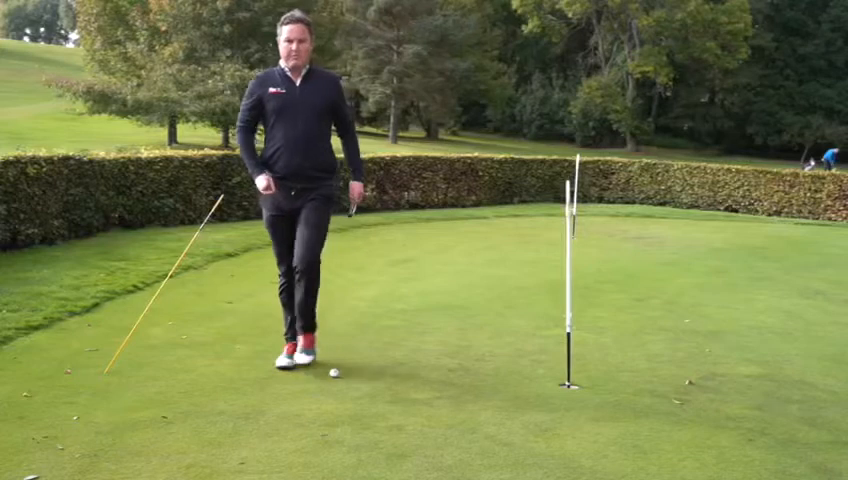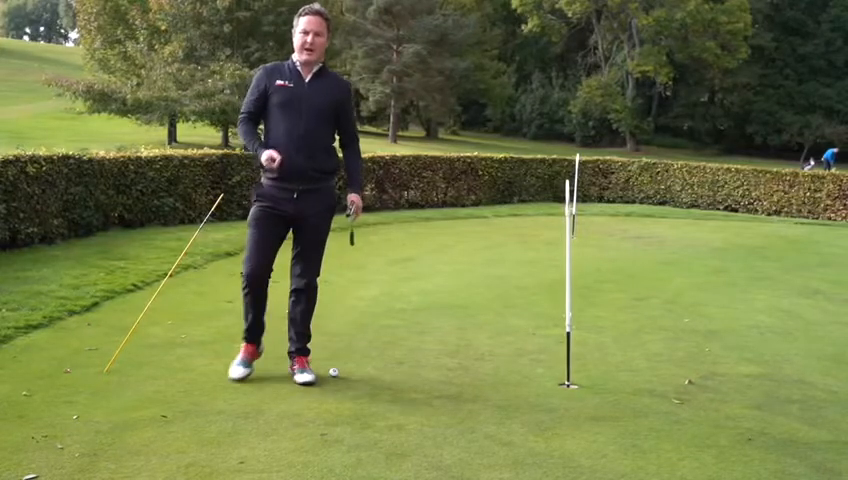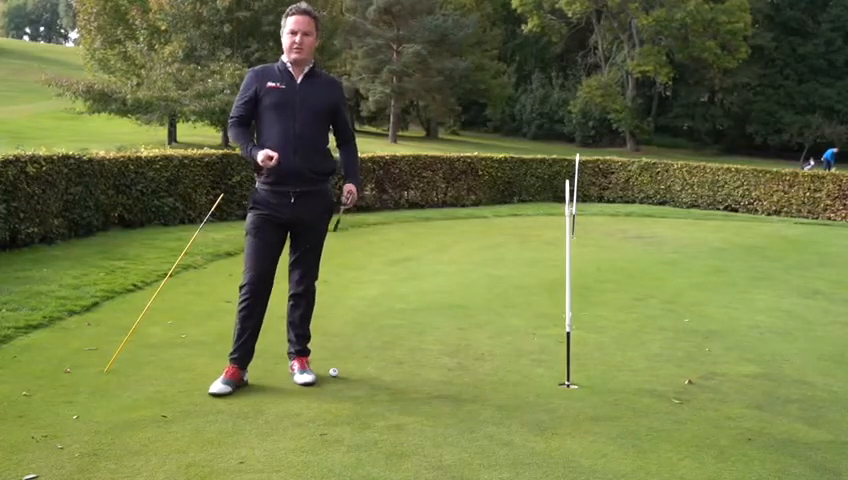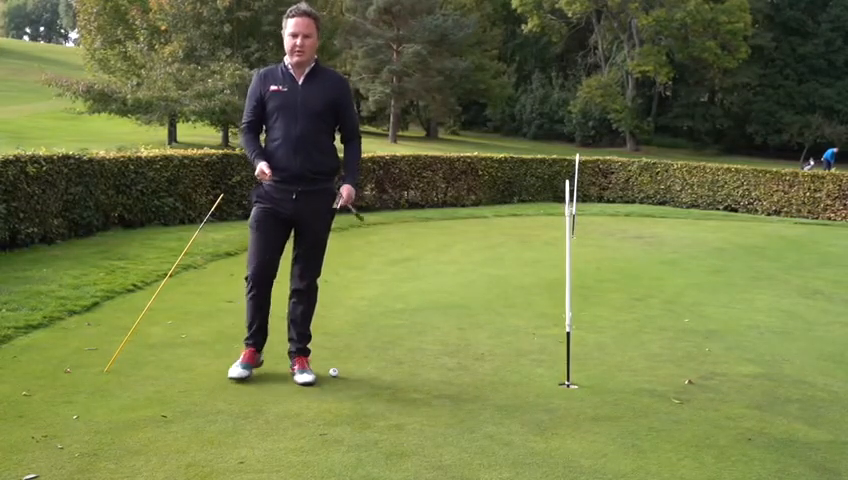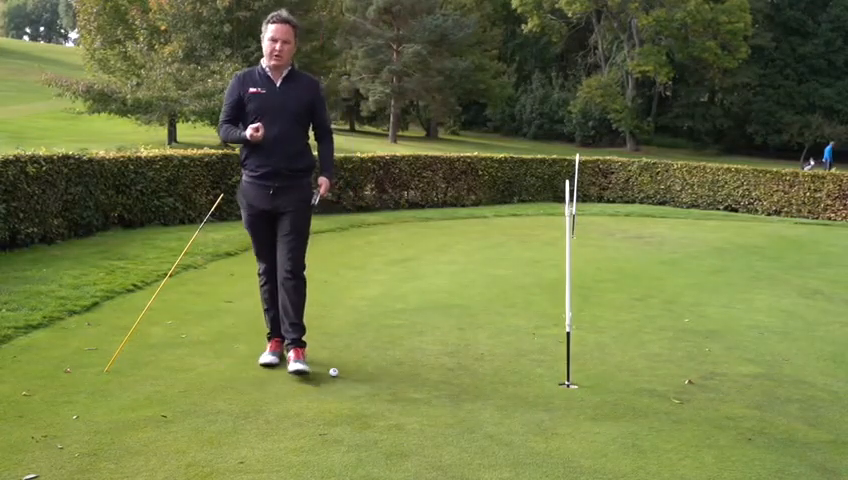
dt=1s
person 1, frame 1
left shoulder: (329, 83)
right shoulder: (262, 83)
left elbow: (347, 132)
right elbow: (244, 130)
left wrist: (357, 176)
right wrist: (257, 172)
left hip: (317, 190)
right hip: (277, 192)
left knee: (306, 262)
right knee: (286, 271)
left ankle: (306, 334)
right ankle: (291, 340)
person 1, frame 2
left shoulder: (339, 87)
right shoulder: (269, 75)
left elbow: (349, 142)
right elbow: (246, 120)
left wrist: (354, 188)
right wrist: (261, 150)
left hip: (317, 195)
right hip: (273, 191)
left knee: (305, 279)
right knee: (254, 271)
left ankle: (299, 356)
right ankle: (251, 344)
person 1, frame 3
left shoulder: (330, 86)
right shoulder: (259, 77)
left elbow: (345, 139)
right elbow: (236, 123)
left wrist: (351, 178)
right wrist: (255, 152)
left hip: (314, 199)
right hip: (268, 197)
left knee: (303, 282)
right knee: (254, 282)
left ankle: (299, 356)
right ankle: (237, 366)
person 1, frame 4
left shoulder: (335, 84)
right shoulder: (264, 79)
left elbow: (351, 137)
right elbow: (248, 129)
left wrist: (350, 181)
right wrist: (258, 161)
left hip: (318, 196)
right hip: (272, 194)
left knee: (305, 281)
right knee: (258, 274)
left ankle: (299, 355)
right ankle: (252, 348)
person 1, frame 5
left shoulder: (309, 86)
right shoulder: (242, 82)
left elbow: (323, 134)
right elbow: (224, 128)
left wrist: (326, 172)
right wrist: (245, 134)
left hip: (295, 190)
right hip: (255, 189)
left knee: (291, 269)
right knee: (267, 269)
left ankle: (295, 346)
right ankle: (275, 339)
